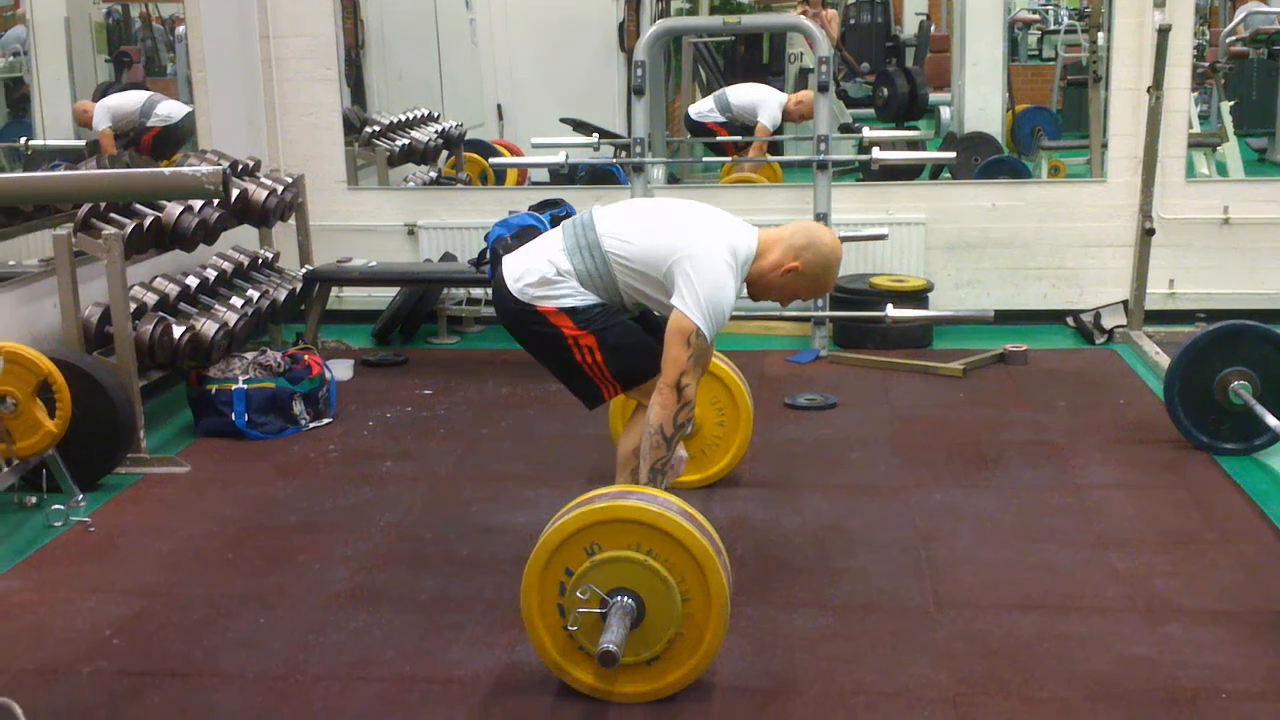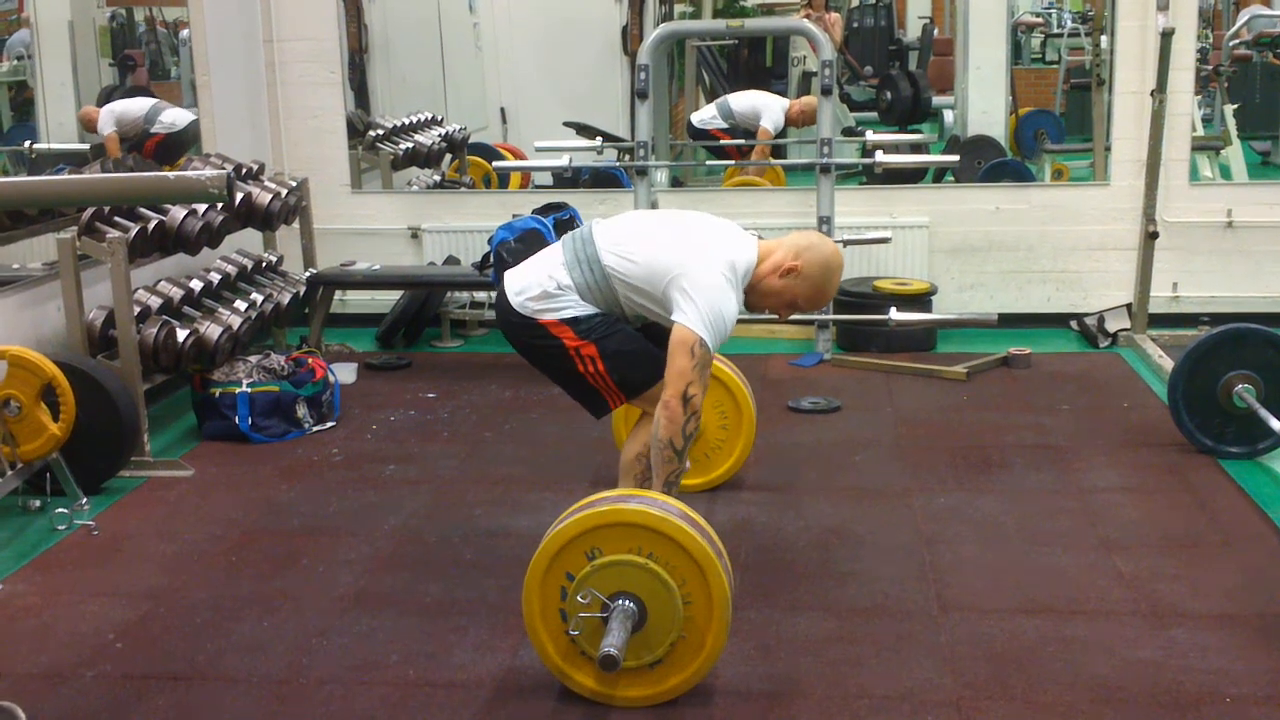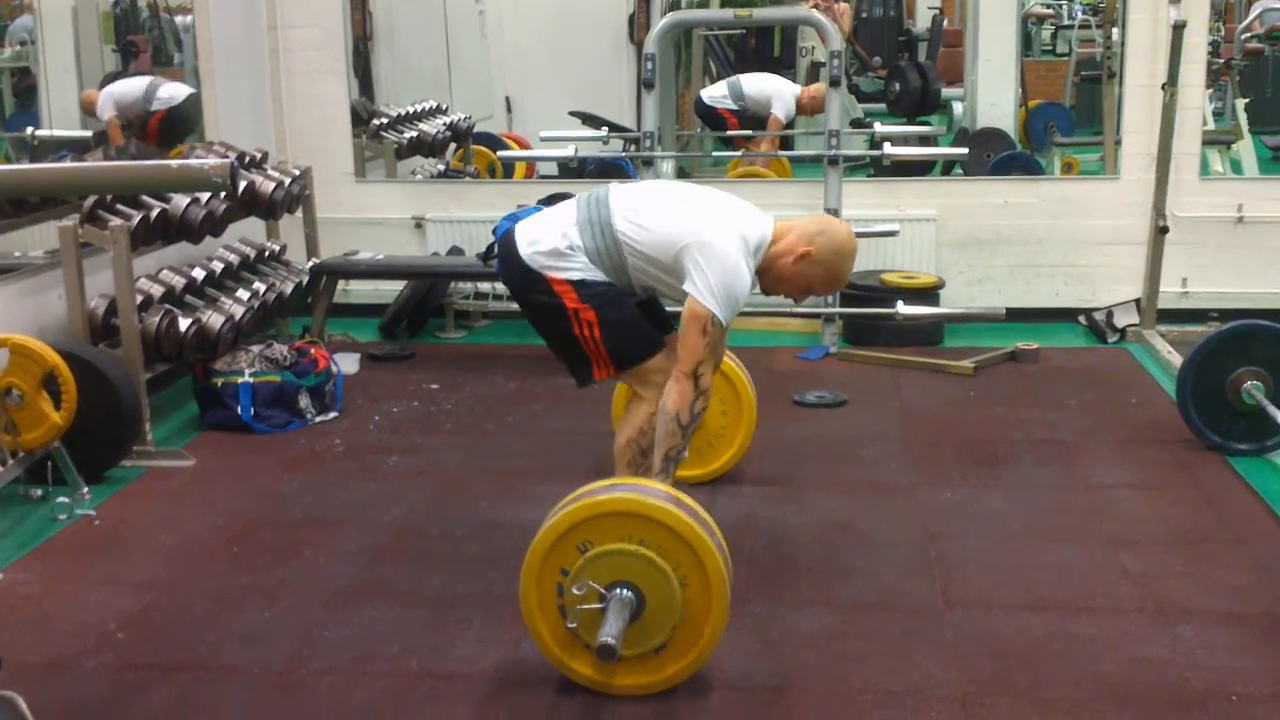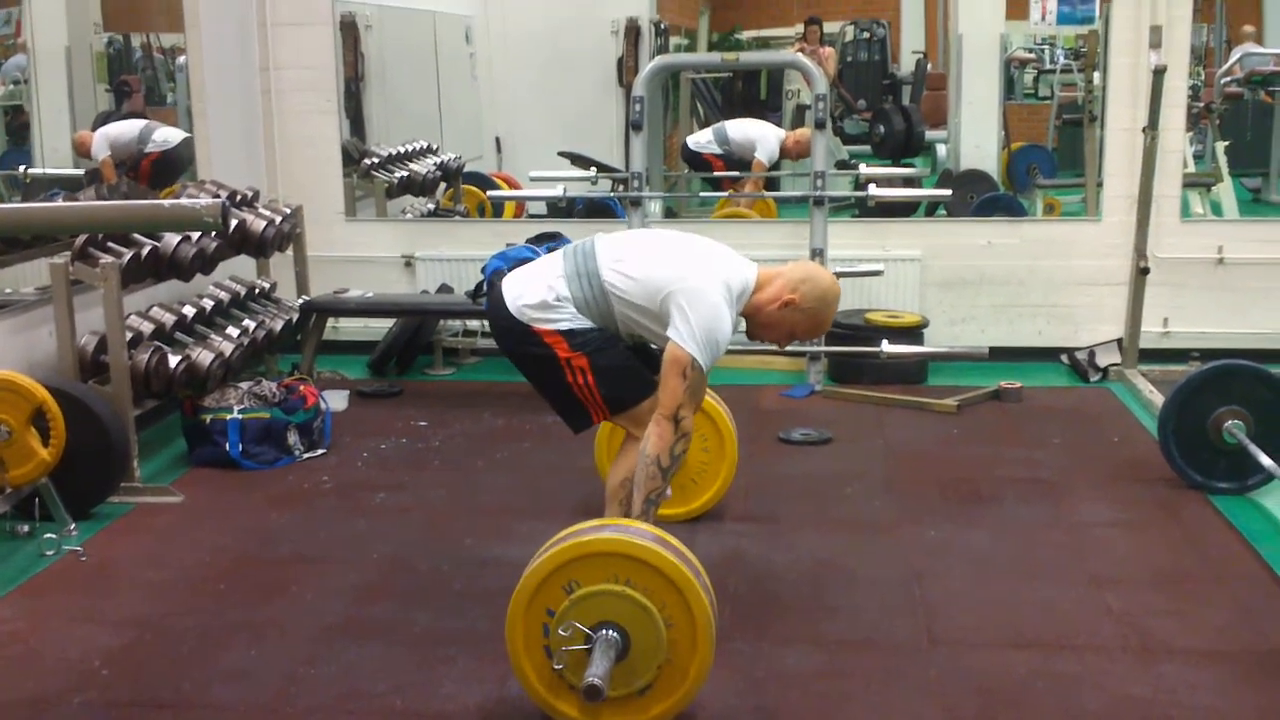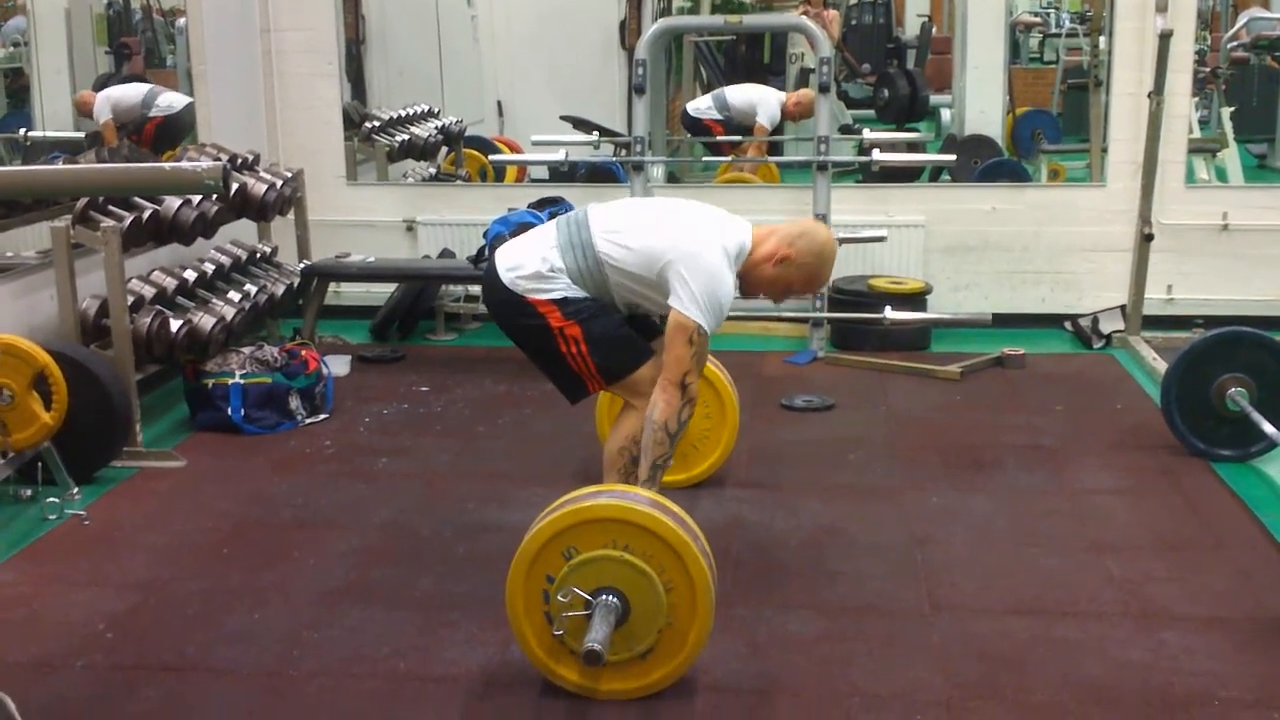
dt=1s
person 1, frame 1
left shoulder: (730, 240)
right shoulder: (715, 274)
right elbow: (674, 388)
left wrist: (670, 439)
left hip: (545, 272)
right hip: (538, 290)
left knee: (678, 367)
right knee: (659, 393)
person 1, frame 2
left shoulder: (732, 249)
right shoulder: (715, 286)
right elbow: (677, 403)
left hip: (551, 285)
right hip: (540, 303)
left knee: (688, 377)
right knee: (662, 404)
person 1, frame 3
left shoulder: (746, 231)
right shoulder: (730, 264)
right elbow: (690, 379)
right wrist: (659, 486)
left hip: (557, 241)
right hip: (549, 260)
left knee: (670, 359)
right knee: (656, 384)
person 1, frame 4
left shoulder: (728, 274)
right shoulder: (712, 308)
right elbow: (670, 420)
left hip: (540, 292)
right hip: (534, 312)
left knee: (664, 399)
right knee: (647, 424)
person 1, frame 5
left shoulder: (724, 236)
right shoulder: (711, 272)
right elbow: (675, 388)
left hip: (536, 263)
right hip: (528, 283)
left knee: (656, 369)
right knee: (647, 393)
